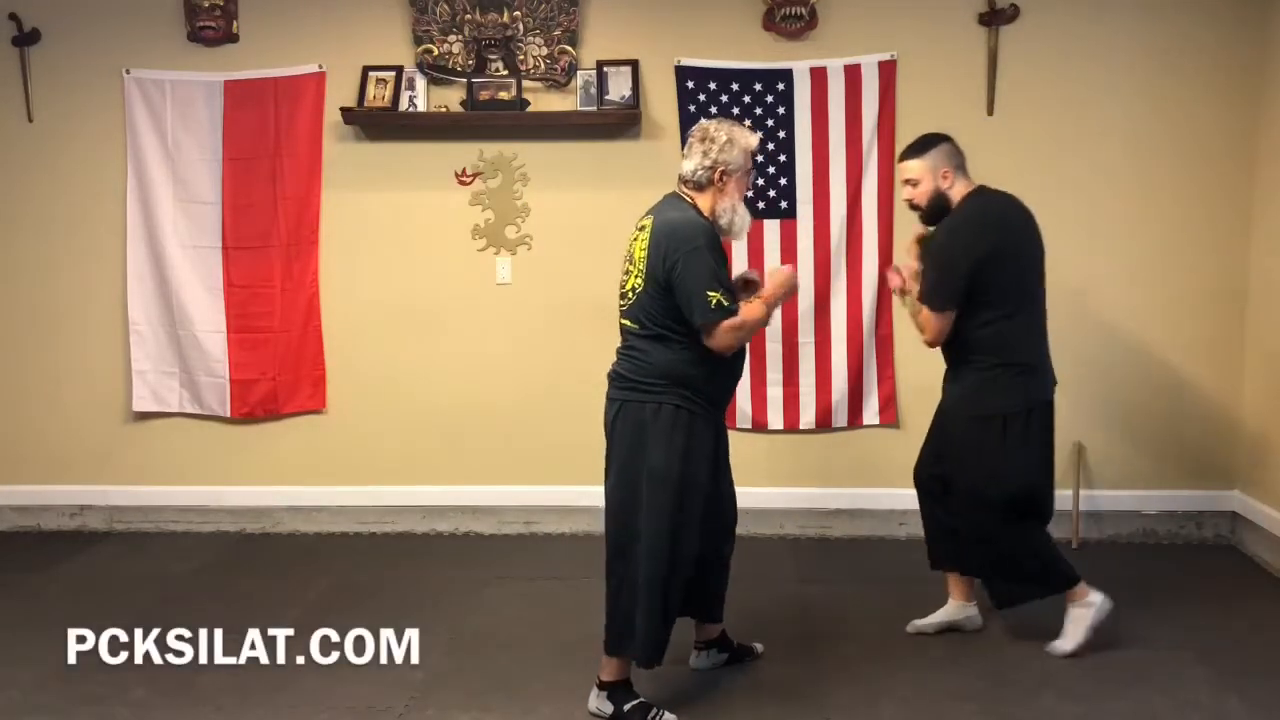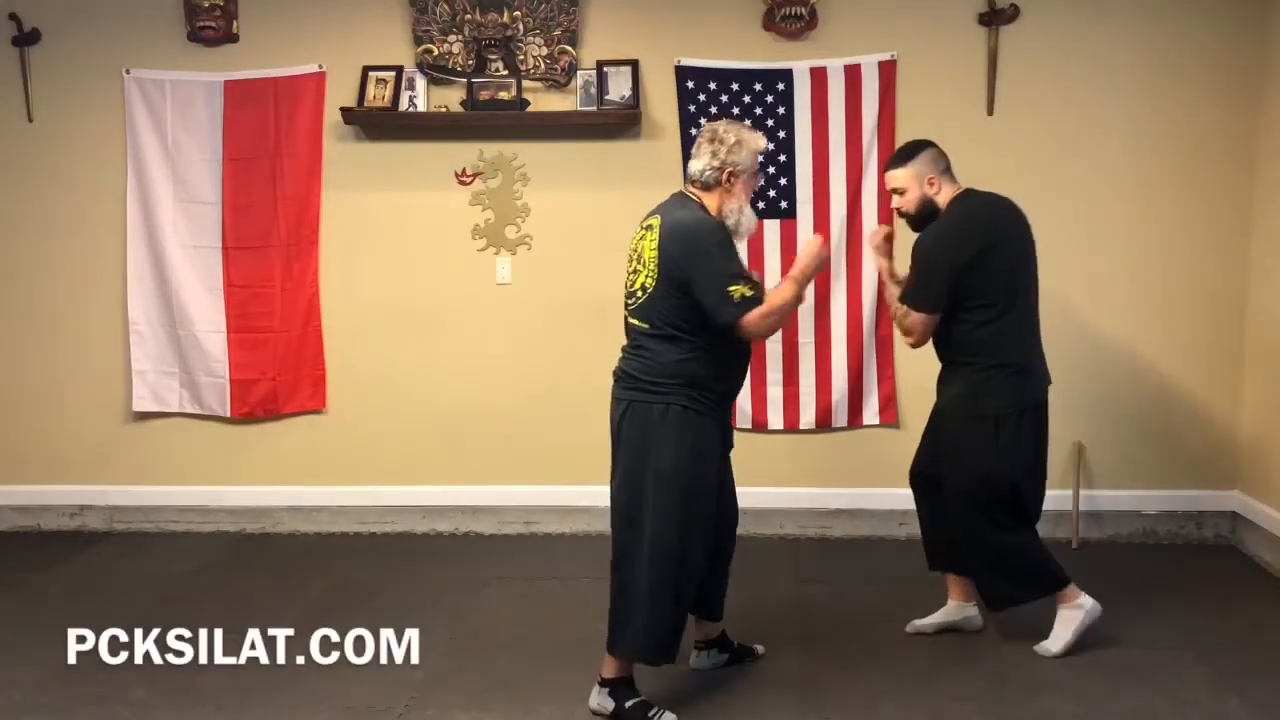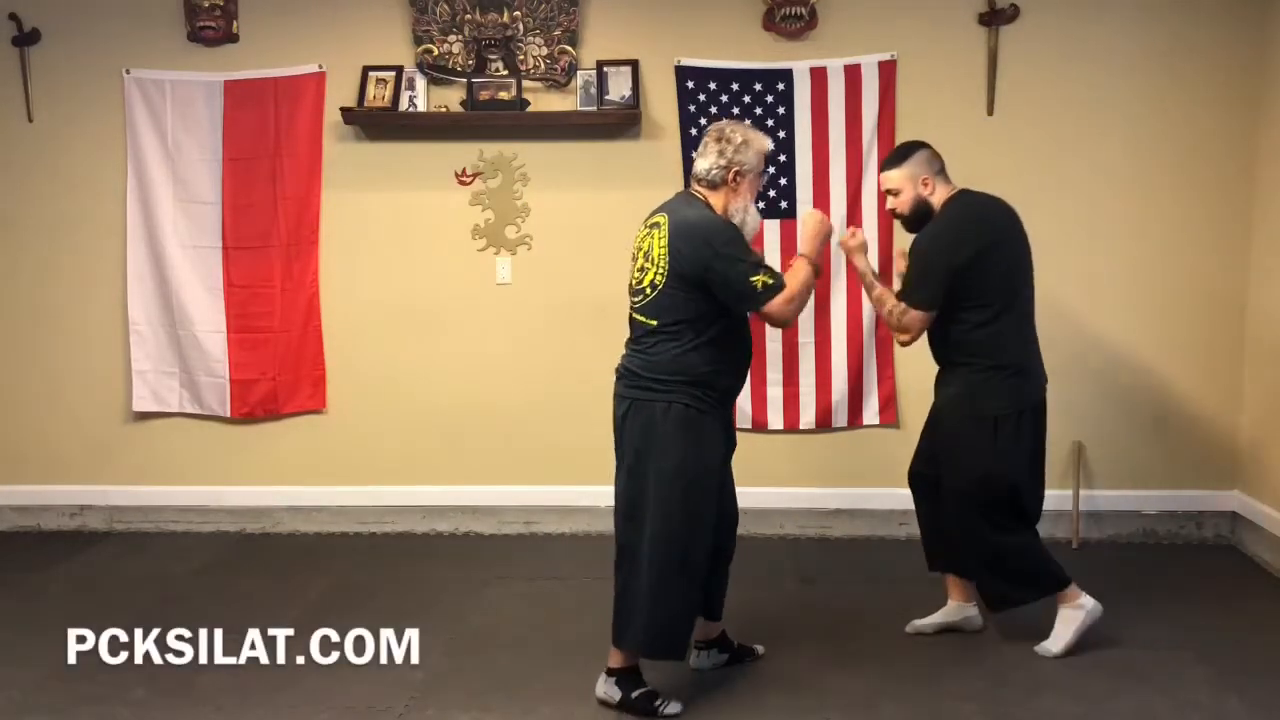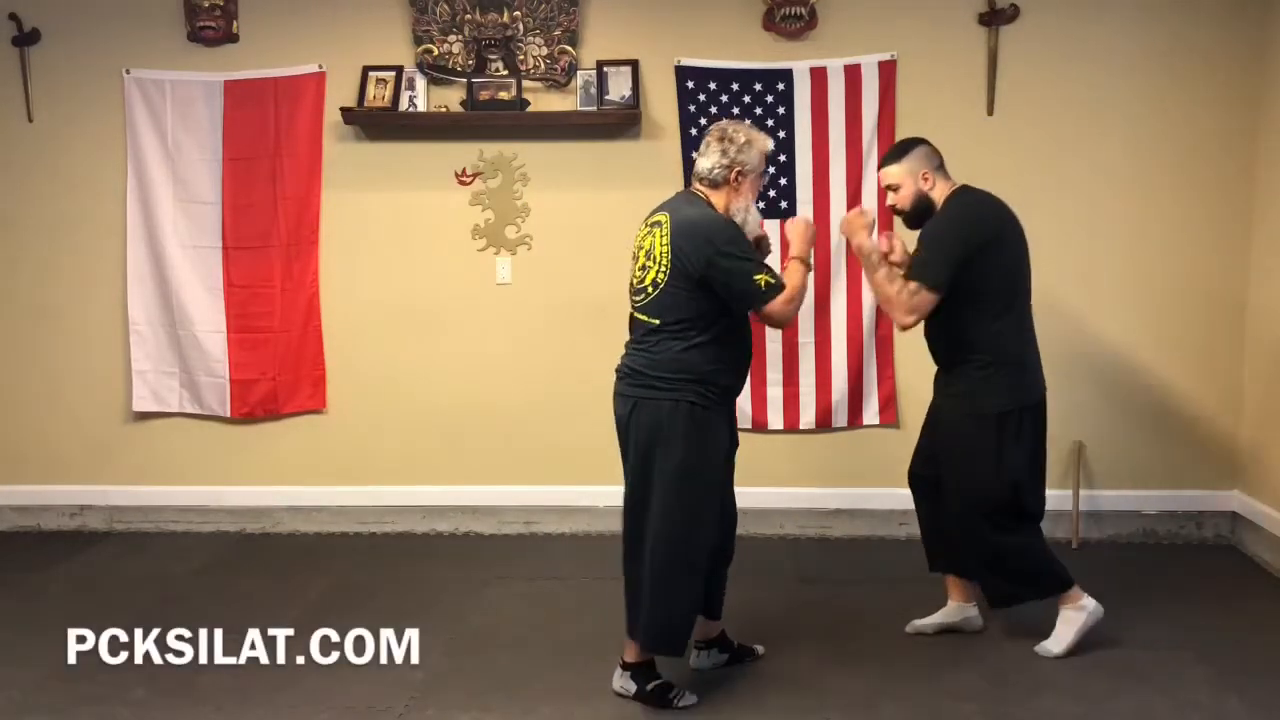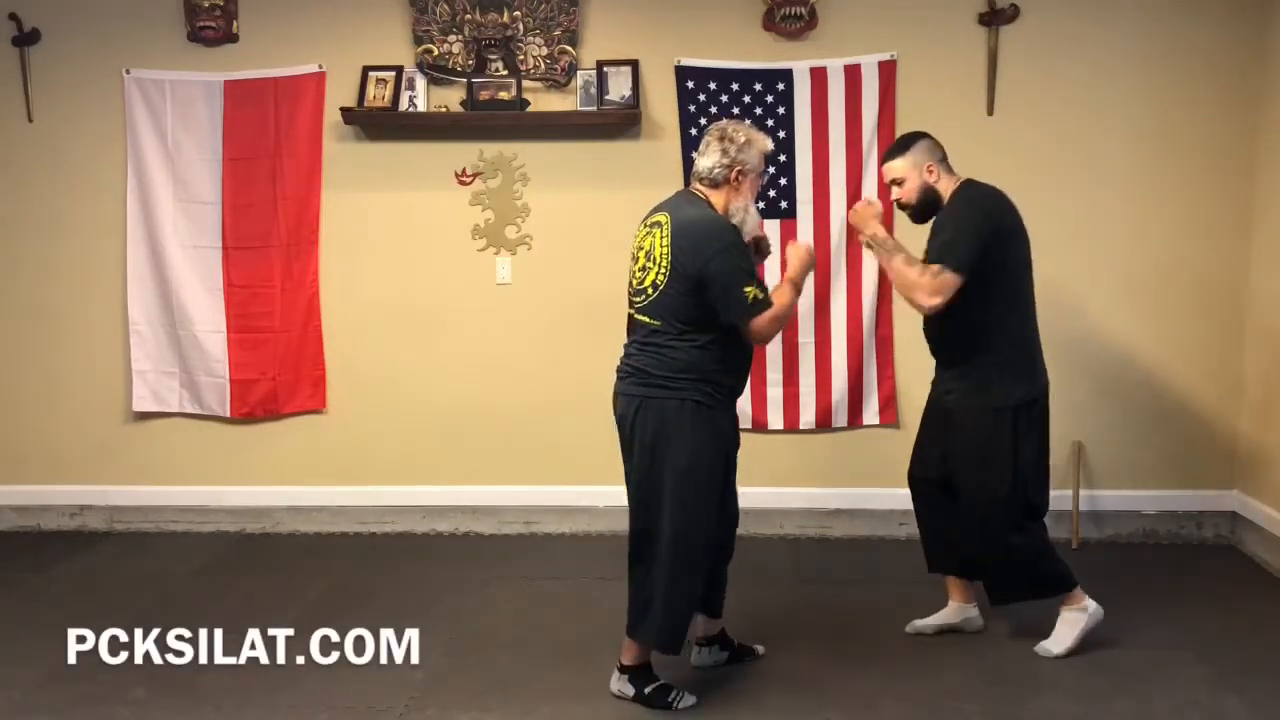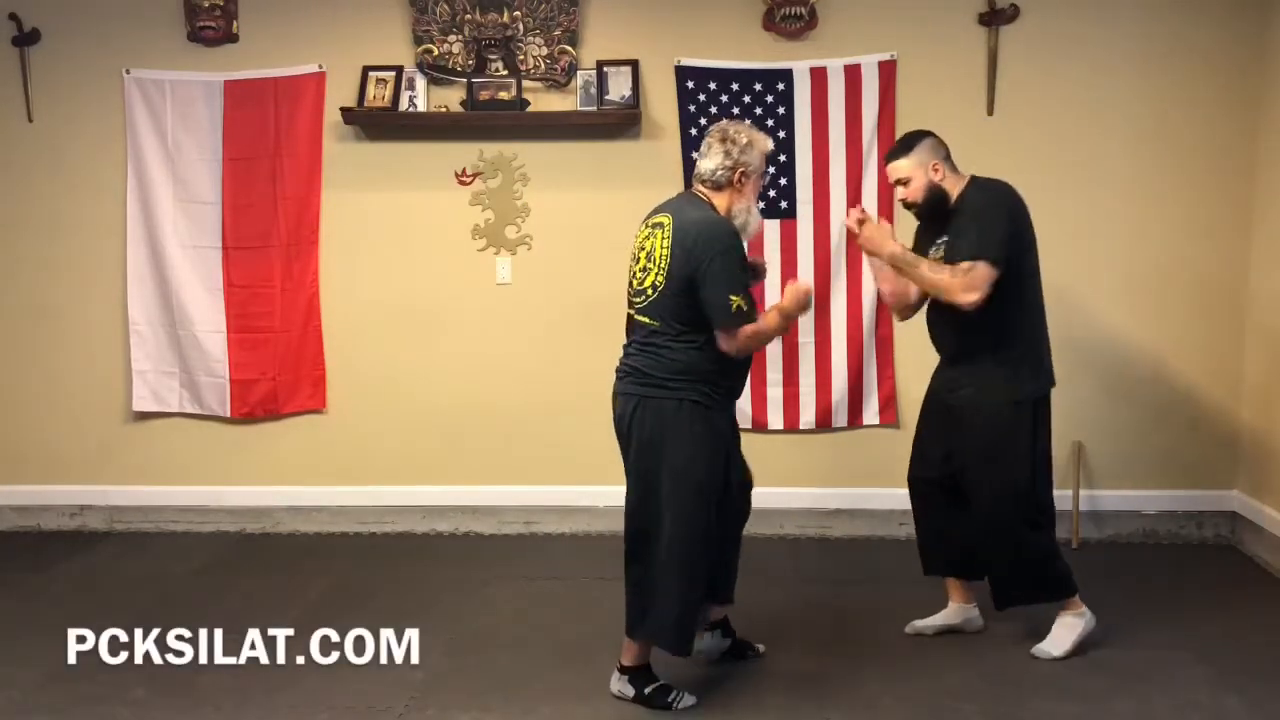
dt=0.1s
person 1, frame 1
left shoulder: (672, 216)
right shoulder: (689, 233)
right elbow: (722, 335)
left wrist: (734, 288)
right wrist: (770, 296)
left hip: (678, 407)
right hip: (659, 411)
left knee: (710, 521)
right knee: (649, 540)
left ankle: (710, 640)
person 1, frame 2
left shoulder: (671, 216)
right shoulder: (699, 232)
right elbow: (760, 321)
left wrist: (749, 281)
right wrist: (806, 268)
left hip: (677, 404)
right hip: (666, 411)
left knee: (712, 521)
right knee: (656, 538)
left ankle: (710, 640)
person 1, frame 3
left shoulder: (674, 215)
right shoulder: (708, 230)
right elbow: (781, 309)
left wrist: (755, 274)
right wrist: (810, 250)
left hip: (677, 402)
right hip: (668, 409)
left knee: (711, 521)
right knee: (660, 534)
left ankle: (708, 640)
person 1, frame 4
left shoulder: (671, 214)
right shoulder: (713, 230)
right elbow: (781, 309)
left wrist: (750, 259)
right wrist: (798, 252)
left hip: (662, 395)
right hip: (672, 405)
left knee: (709, 521)
right knee: (668, 529)
left ankle: (709, 640)
right ankle: (635, 665)
person 1, frame 5
left shoulder: (667, 214)
right shoulder: (712, 232)
right elbow: (764, 324)
left wrist: (748, 260)
right wrist: (794, 273)
left hip: (659, 394)
right hip: (676, 405)
left knee: (711, 518)
right knee: (672, 529)
left ankle: (710, 637)
right ankle: (633, 667)
person 1, frame 6
left shoulder: (667, 214)
right shoulder: (713, 233)
right elbow: (735, 341)
left wrist: (740, 281)
right wrist: (784, 310)
left hip: (659, 394)
right hip: (674, 405)
left knee: (728, 499)
right knee: (670, 530)
left ankle: (712, 628)
right ankle: (633, 668)
person 2, frame 1
left shoulder: (959, 231)
right shoulder: (999, 211)
left elbow: (933, 331)
left wrist: (911, 288)
right wrist: (913, 281)
left hip: (998, 395)
right hip: (988, 386)
left knee: (994, 511)
right knee: (937, 482)
left ankle: (1082, 598)
right ankle: (961, 603)
person 2, frame 2
left shoulder: (945, 237)
right shoulder: (994, 210)
left elbow: (915, 332)
left wrist: (883, 272)
right wrist: (910, 282)
left hip: (991, 395)
right hip: (988, 385)
left knee: (987, 511)
right knee: (934, 481)
left ankle: (1073, 601)
right ankle: (962, 602)
person 2, frame 3
left shoulder: (942, 236)
right shoulder: (988, 212)
left elbow: (905, 327)
left wrist: (862, 265)
right wrist: (910, 277)
left hip: (989, 395)
right hip: (987, 385)
left knee: (984, 511)
right knee: (933, 484)
left ankle: (1072, 600)
right ankle: (962, 603)
person 2, frame 4
left shoulder: (957, 218)
right shoulder: (967, 214)
left elbow: (906, 313)
left wrist: (865, 252)
right wrist: (898, 261)
left hip: (991, 393)
right hip: (969, 386)
left knee: (988, 510)
right knee: (932, 483)
left ankle: (1075, 602)
right ankle: (961, 604)
person 2, frame 5
left shoulder: (971, 210)
right shoulder: (961, 211)
left elbow: (931, 295)
right elbow: (934, 285)
left wrist: (877, 242)
right wrist: (893, 249)
left hip: (998, 388)
right hip: (965, 382)
left knee: (997, 508)
right knee: (933, 484)
left ankle: (1076, 603)
right ankle: (962, 604)
person 2, frame 6
left shoulder: (991, 202)
right shoulder: (934, 223)
left elbow: (968, 292)
right elbow: (903, 303)
left wrist: (902, 256)
right wrist: (872, 244)
left hip: (1006, 386)
right hip: (956, 379)
left knee: (1007, 505)
right knee: (933, 486)
left ankle: (1073, 610)
right ankle: (961, 606)
